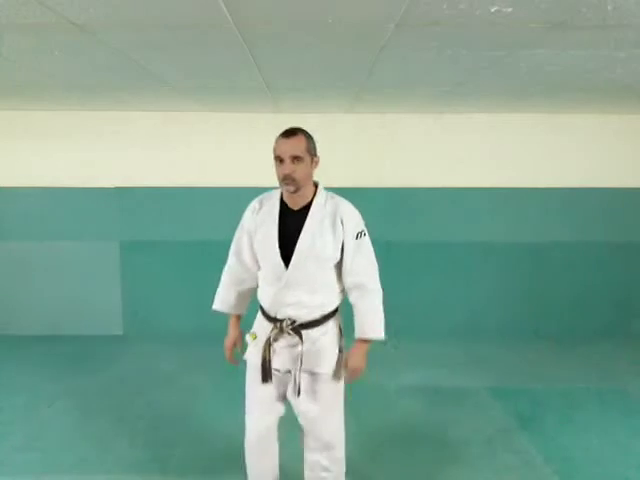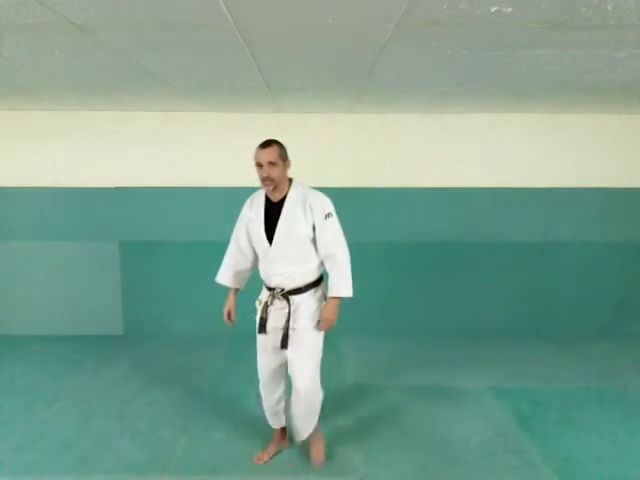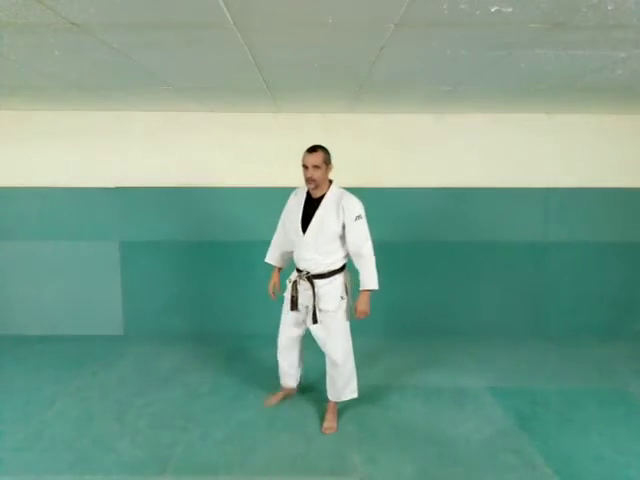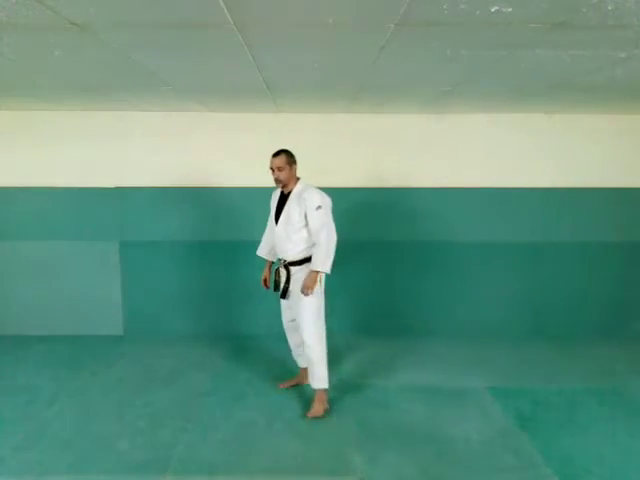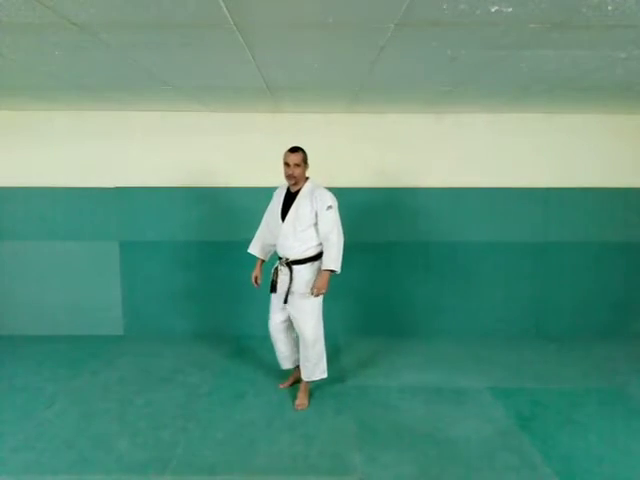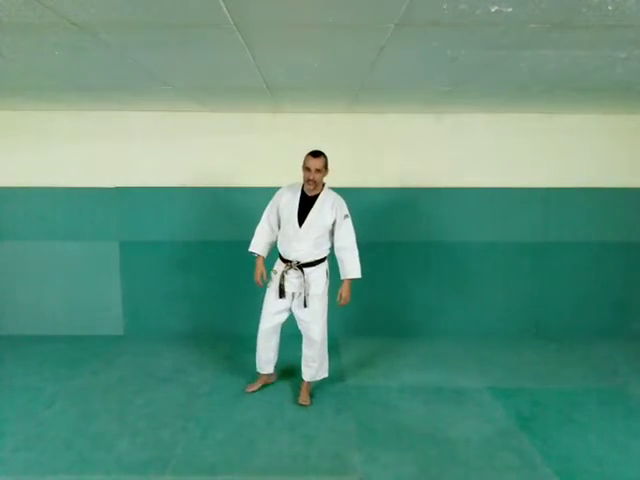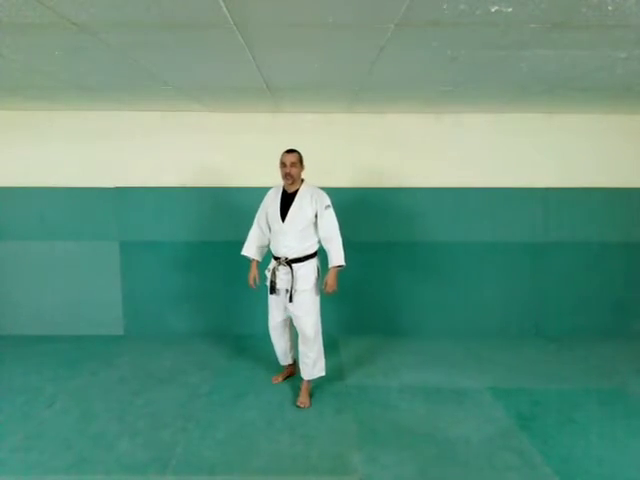
dt=0.7s
person 1, frame 1
left shoulder: (342, 214)
right shoulder: (259, 210)
left elbow: (363, 281)
right elbow: (241, 269)
left wrist: (361, 344)
right wrist: (234, 324)
left hip: (319, 339)
right hip: (268, 335)
left knee: (324, 433)
right knee: (259, 427)
person 1, frame 2
left shoulder: (314, 202)
right shoulder: (253, 204)
left elbow: (336, 254)
right elbow: (241, 251)
left wrist: (334, 301)
right wrist: (232, 294)
left hip: (307, 302)
right hip: (271, 302)
left knee: (304, 379)
right knee: (269, 373)
left ankle: (313, 433)
right ankle: (280, 435)
person 1, frame 3
left shoulder: (347, 204)
right shoulder: (296, 198)
left elbow: (362, 250)
right elbow: (283, 236)
left wrist: (365, 294)
right wrist: (276, 273)
left hip: (330, 286)
right hip: (299, 282)
left knee: (336, 350)
right knee: (287, 339)
left ankle: (332, 407)
right ankle: (288, 386)
person 1, frame 4
left shoulder: (312, 197)
right shoulder: (277, 196)
left elbow: (326, 237)
left wrist: (314, 273)
right wrist: (268, 266)
left hip: (306, 272)
right hip: (286, 271)
left knee: (310, 331)
right knee: (291, 326)
left ankle: (321, 394)
right ankle: (305, 373)
person 1, frame 5
left shoulder: (321, 197)
right shoulder: (280, 194)
left elbow: (333, 238)
right elbow: (268, 230)
left wrist: (325, 274)
right wrist: (259, 263)
left hip: (308, 272)
right hip: (283, 270)
left knee: (308, 330)
right knee: (278, 325)
left ankle: (306, 384)
right ankle: (297, 369)
person 1, frame 6
left shoulder: (335, 203)
right shoulder: (285, 194)
left elbow: (346, 244)
right elbow: (267, 227)
left wrist: (347, 282)
right wrist: (260, 260)
left hip: (314, 275)
right hip: (283, 271)
left knee: (314, 331)
right knee: (268, 325)
left ankle: (307, 383)
right ankle: (266, 373)
person 1, frame 7
left shoulder: (317, 197)
right shoulder: (271, 196)
left elbow: (331, 235)
right elbow: (260, 231)
left wrist: (333, 270)
right wrist: (254, 264)
left hip: (304, 270)
right hip: (277, 269)
left knee: (308, 326)
right knee: (277, 323)
left ankle: (306, 383)
right ankle: (289, 365)
